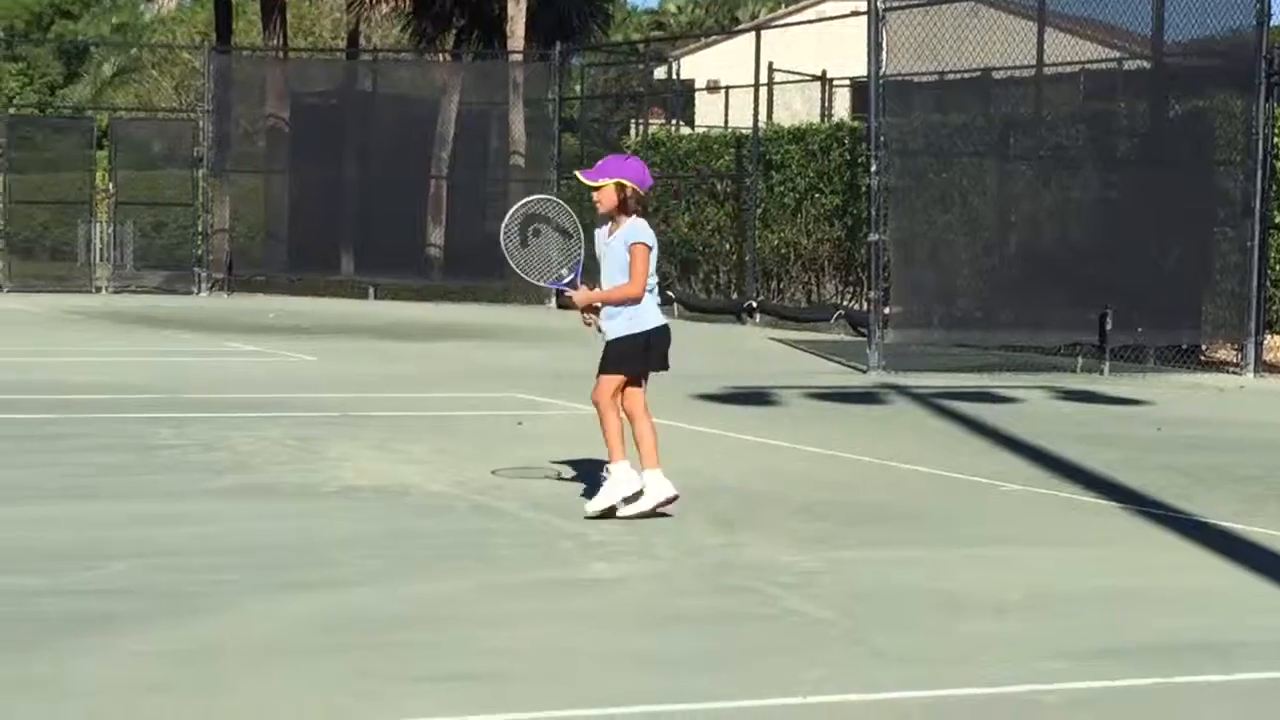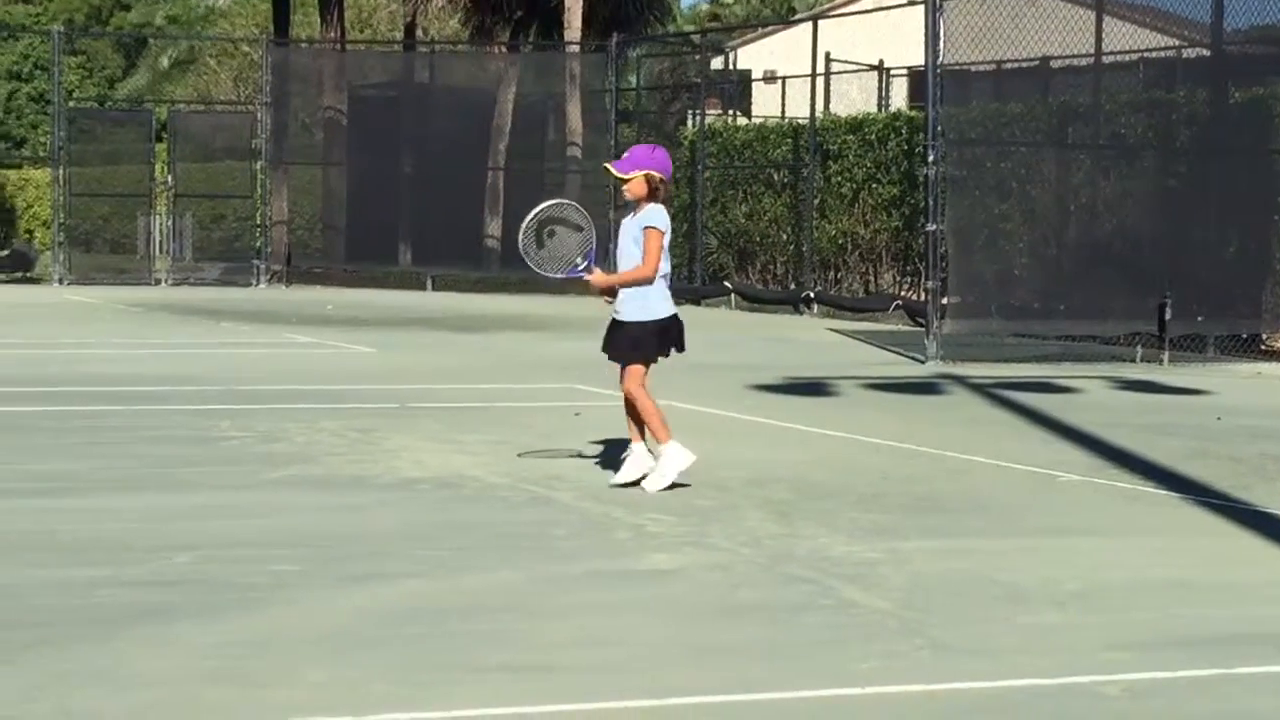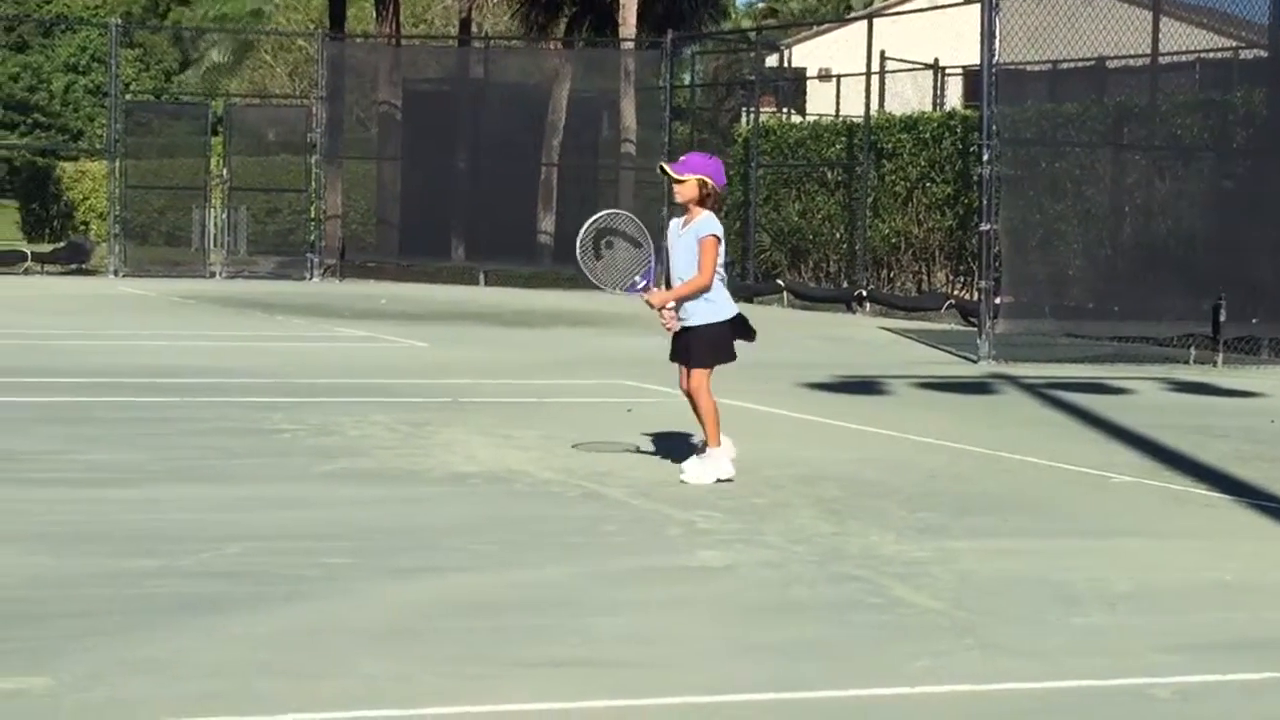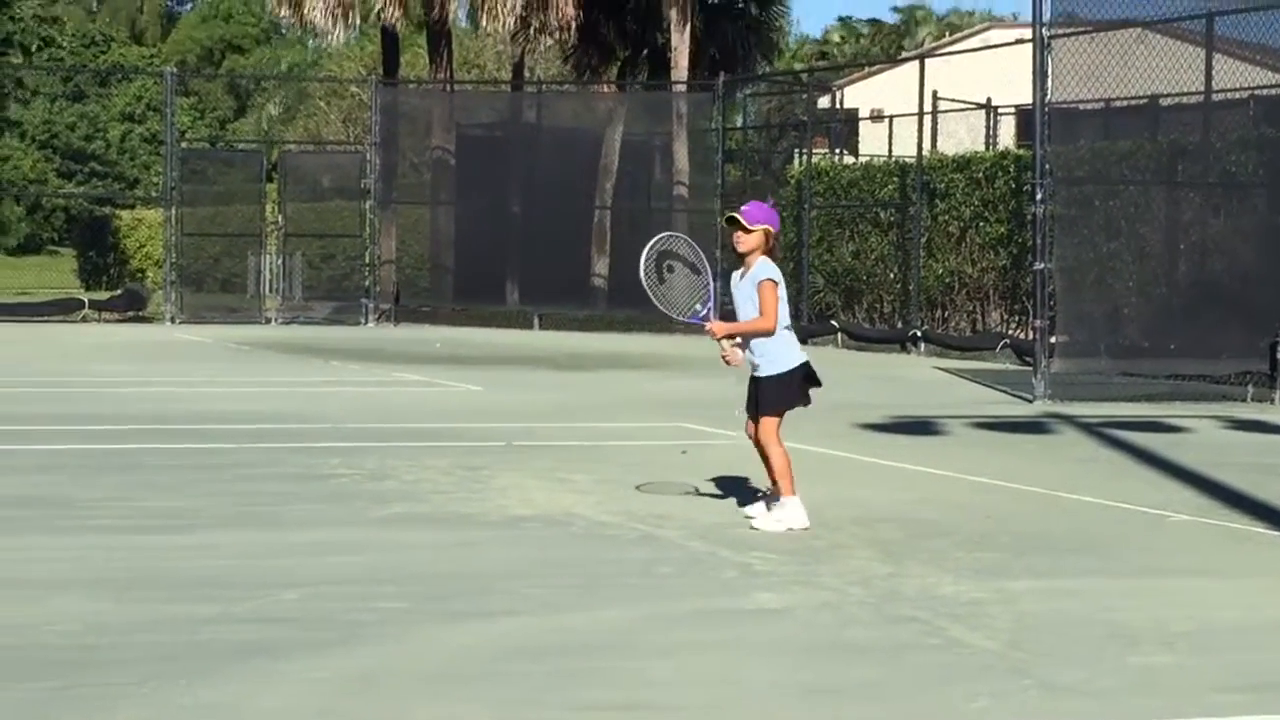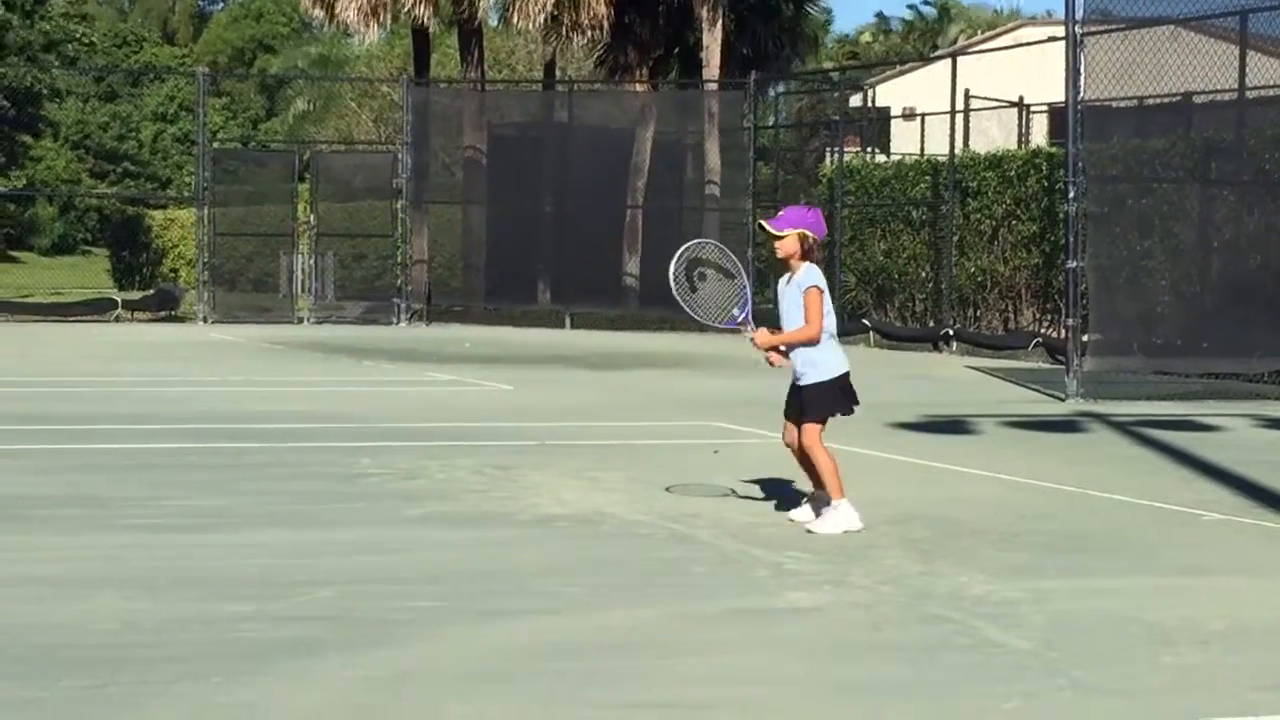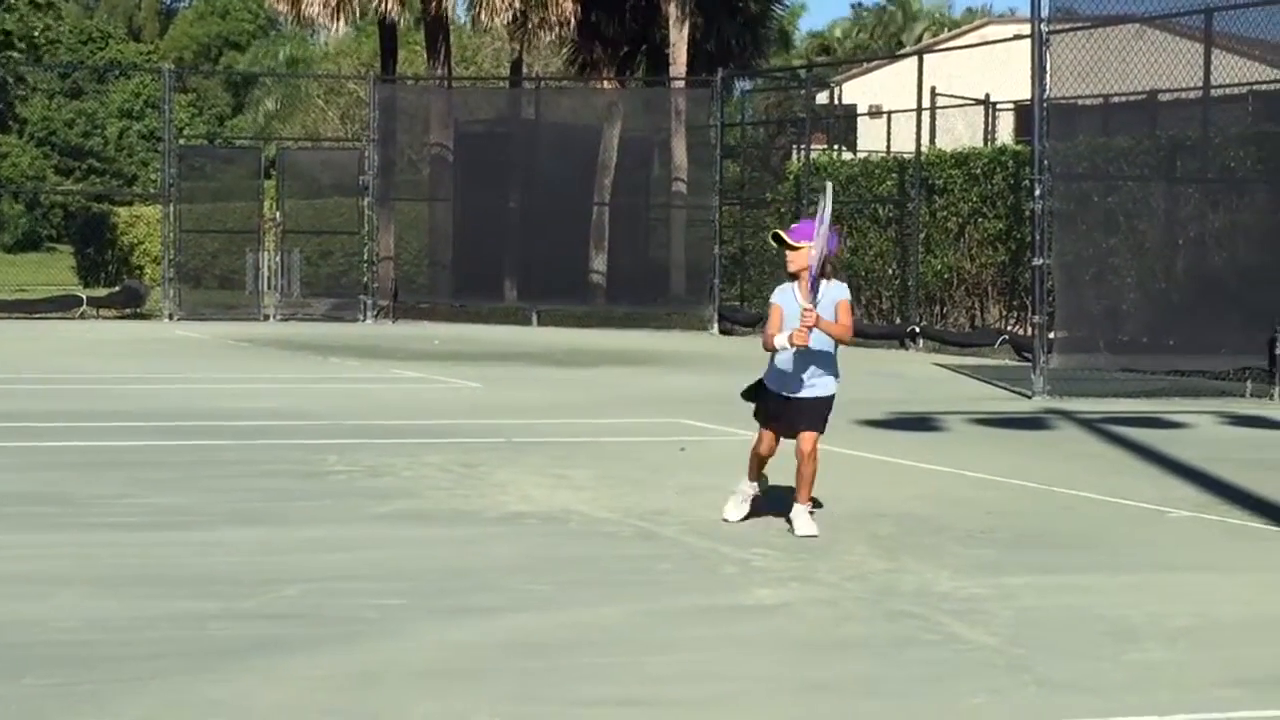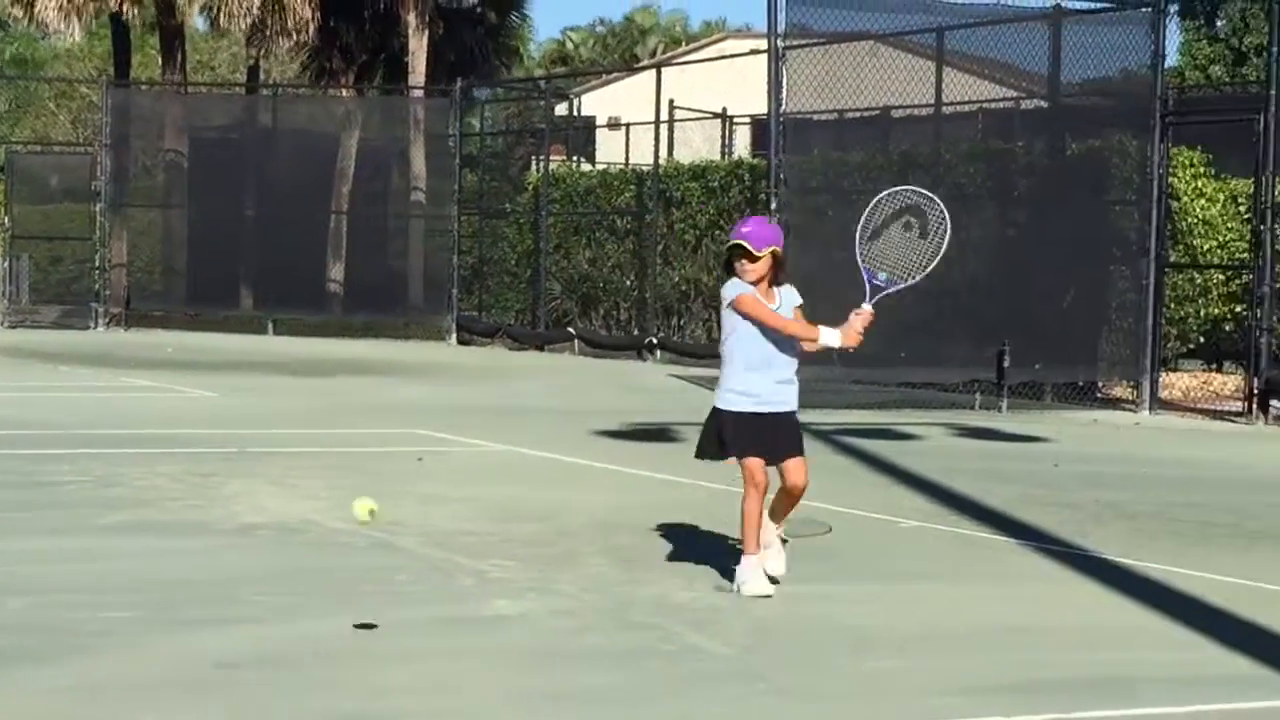
dt=0.7s
person 1, frame 1
left shoulder: (638, 231)
right shoulder: (604, 232)
left elbow: (635, 289)
left wrist: (591, 298)
right wrist: (592, 300)
left hip: (639, 330)
right hip: (623, 332)
left knee: (605, 395)
right knee: (632, 404)
left ankle: (619, 474)
right ankle: (654, 482)
person 1, frame 2
left shoulder: (654, 216)
right shoulder: (631, 218)
left elbow: (648, 270)
left wrist: (608, 280)
right wrist: (611, 286)
left hip: (650, 317)
right hip: (629, 315)
left knee: (633, 386)
right knee: (628, 385)
left ankle: (670, 451)
right ankle: (641, 455)
person 1, frame 3
left shoulder: (708, 225)
right shoulder: (676, 226)
left elbow: (705, 278)
left wrist: (666, 297)
right wrist: (669, 308)
left hip: (712, 318)
right hip: (689, 319)
left knee: (698, 384)
right knee: (688, 385)
left ankle: (716, 457)
right ankle: (716, 445)
person 1, frame 4
left shoulder: (765, 271)
right shoulder: (737, 277)
left elbow: (768, 322)
left wrist: (727, 329)
right wrist: (737, 349)
left hip: (780, 367)
right hip: (764, 368)
left knee: (767, 434)
right knee: (756, 431)
left ankle: (791, 507)
right ankle: (781, 495)
person 1, frame 5
left shoulder: (810, 278)
right shoulder: (785, 282)
left elbow: (814, 329)
left wrist: (772, 340)
right wrist: (779, 351)
left hip: (823, 373)
right hip: (804, 375)
left knee: (810, 440)
right knee: (792, 437)
left ankle: (842, 509)
right ankle: (822, 499)
person 1, frame 6
left shoulder: (837, 291)
right shoulder: (782, 293)
left elbow: (846, 333)
right elbow: (767, 340)
left wrist: (819, 323)
right wrist: (787, 339)
left hip: (818, 387)
right hip: (780, 383)
left knee: (807, 447)
right knee: (763, 448)
left ankle: (802, 509)
right ankle: (750, 486)
person 1, frame 7
left shoulder: (787, 294)
right shoulder: (734, 291)
left elbow: (806, 338)
right elbow: (783, 326)
left wrist: (851, 326)
right wrist: (835, 336)
left hip: (780, 407)
right hip: (737, 404)
left knee: (796, 481)
right knee: (756, 476)
left ankle: (769, 529)
right ankle: (749, 563)
